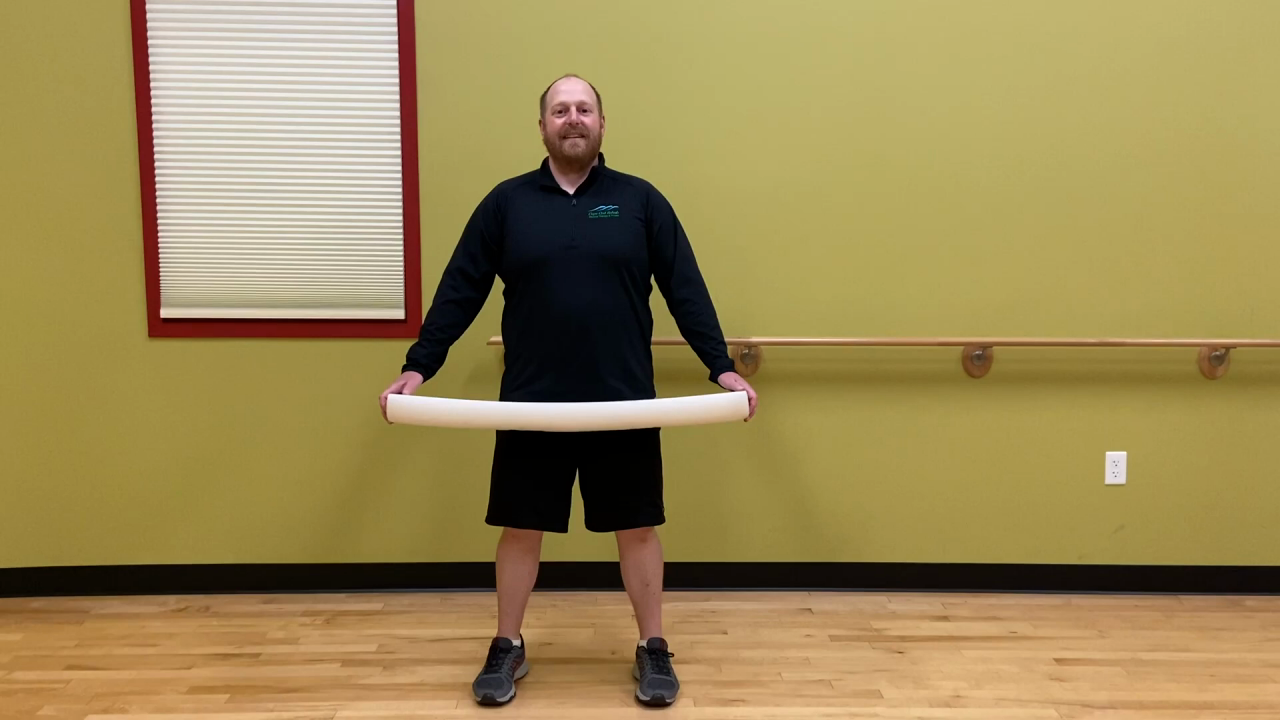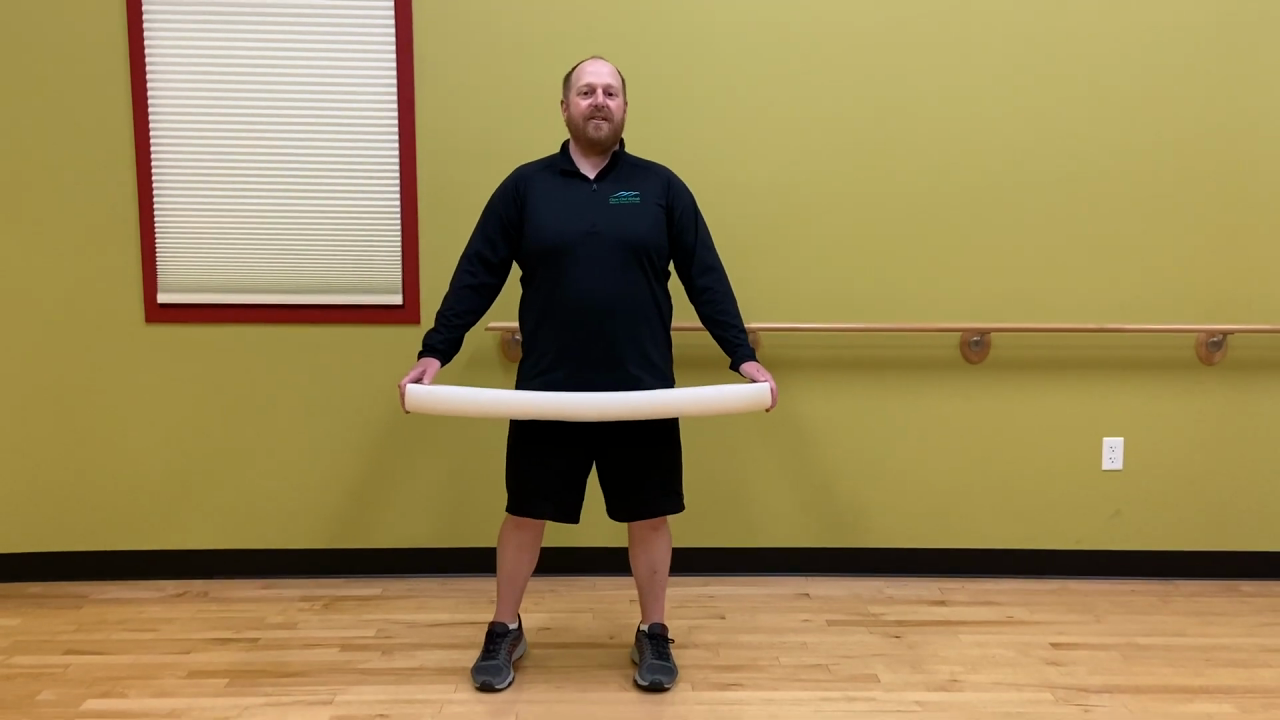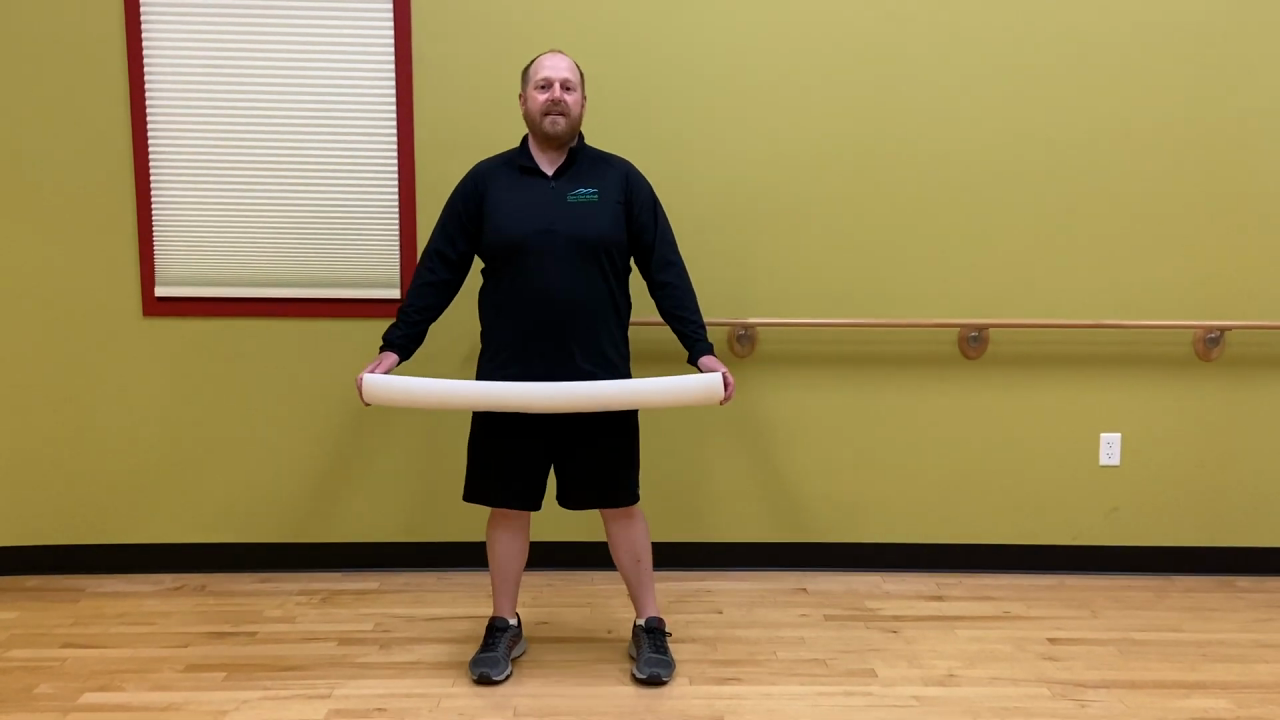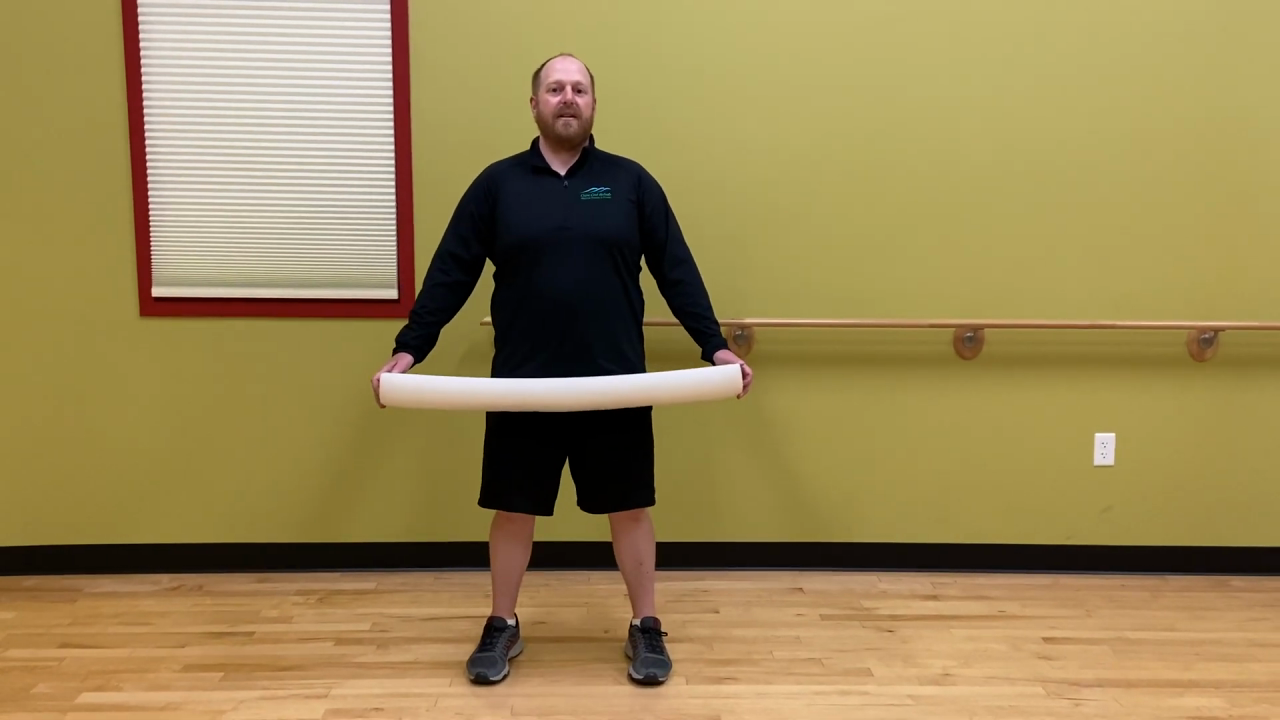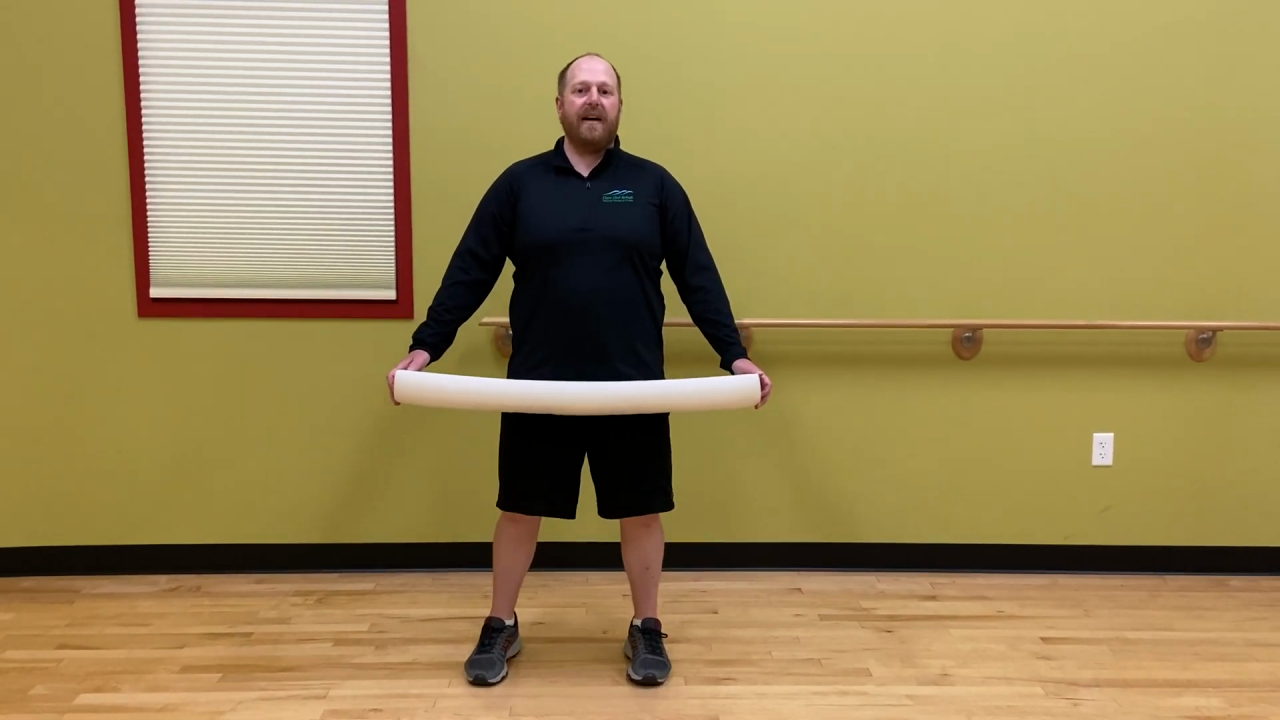
dt=1s
person 1, frame 1
left shoulder: (640, 200)
right shoulder: (506, 203)
left elbow: (684, 289)
right elbow: (460, 291)
left wrist: (721, 365)
right wrist: (418, 366)
left hip: (624, 403)
right hip: (530, 404)
left knee: (637, 527)
right knee: (520, 527)
left ankle: (653, 649)
right ankle: (507, 647)
person 1, frame 2
left shoulder: (661, 187)
right shoulder: (525, 186)
left elbow: (705, 277)
right elbow: (476, 276)
left wrist: (742, 356)
right wrist: (435, 351)
left hip: (641, 392)
right hip: (547, 392)
left knee: (648, 517)
right knee: (525, 516)
left ankle: (653, 634)
right ankle: (504, 631)
person 1, frame 3
left shoulder: (620, 180)
right shoulder: (486, 182)
left elbow: (665, 271)
right elbow: (438, 271)
left wrist: (700, 350)
right wrist: (395, 346)
left hip: (600, 383)
right hip: (508, 385)
left knee: (621, 505)
right knee: (507, 507)
left ankle: (648, 627)
right ankle: (505, 627)
person 1, frame 4
left shoulder: (630, 181)
right shoulder: (497, 184)
left elbow: (676, 271)
right elbow: (450, 273)
left wrist: (713, 345)
right wrist: (409, 348)
left hip: (615, 383)
right hip: (523, 385)
left knee: (629, 508)
right knee: (513, 509)
left ankle: (646, 627)
right ankle: (502, 626)
person 1, frame 5
left shoulder: (654, 185)
right shoulder: (519, 183)
left elbow: (697, 277)
right elbow: (469, 272)
left wrist: (734, 354)
right wrist: (425, 346)
left hip: (632, 388)
right hip: (536, 388)
left knee: (640, 512)
right knee: (520, 510)
left ankle: (645, 629)
right ankle: (500, 627)
